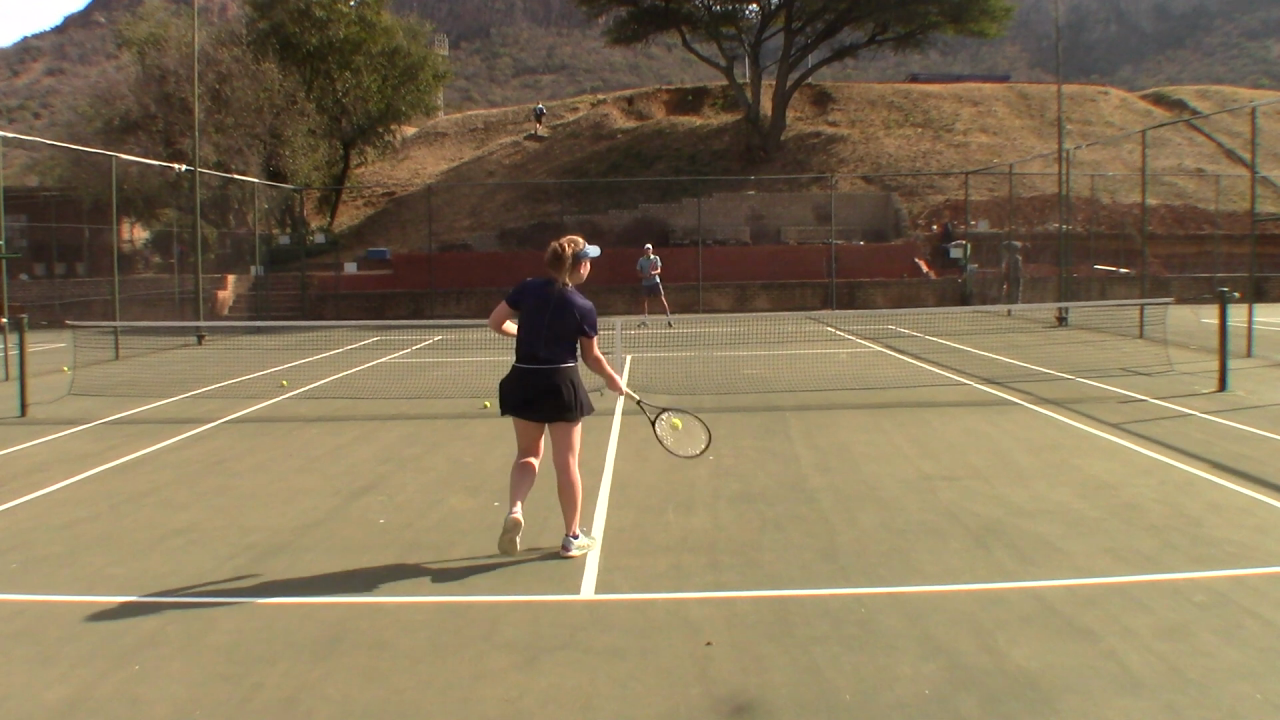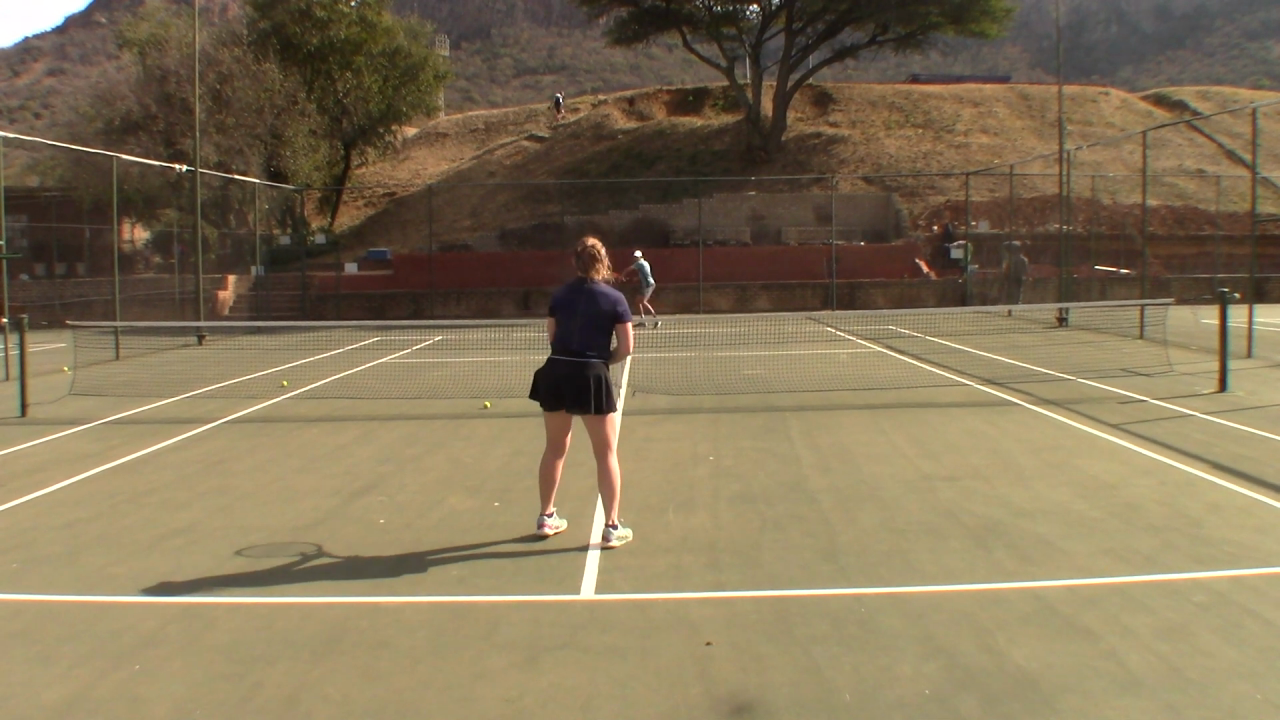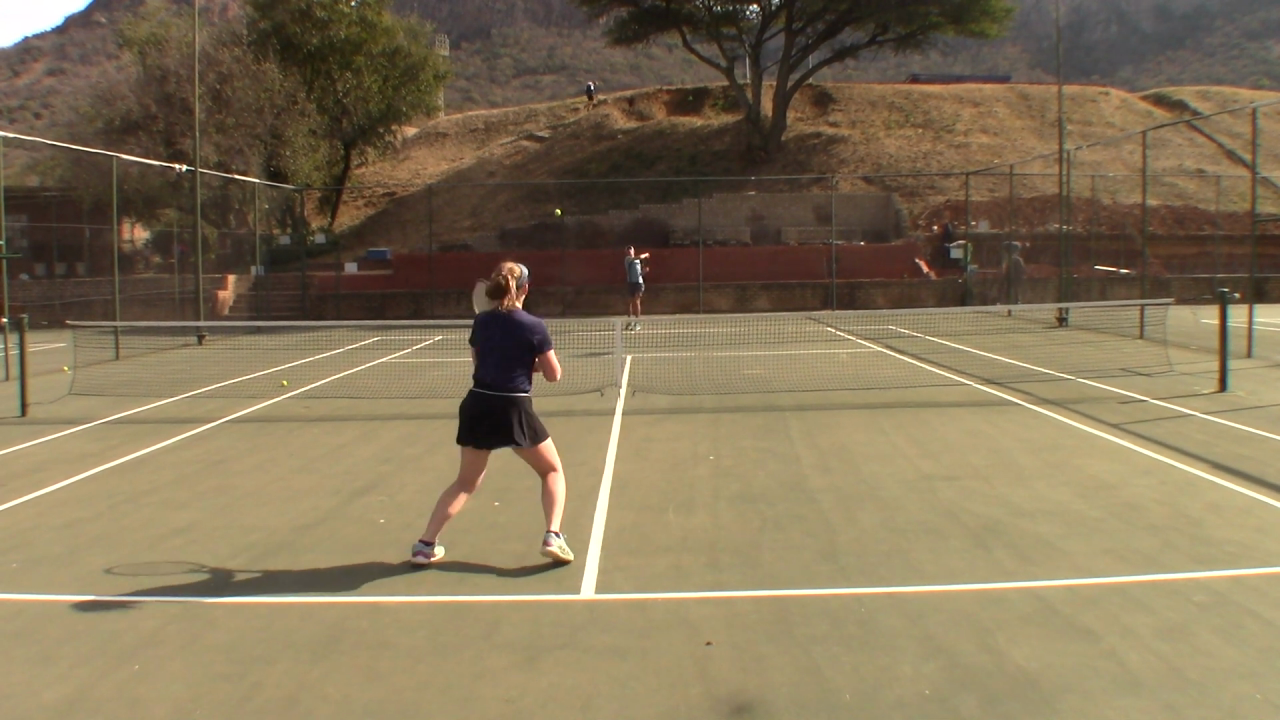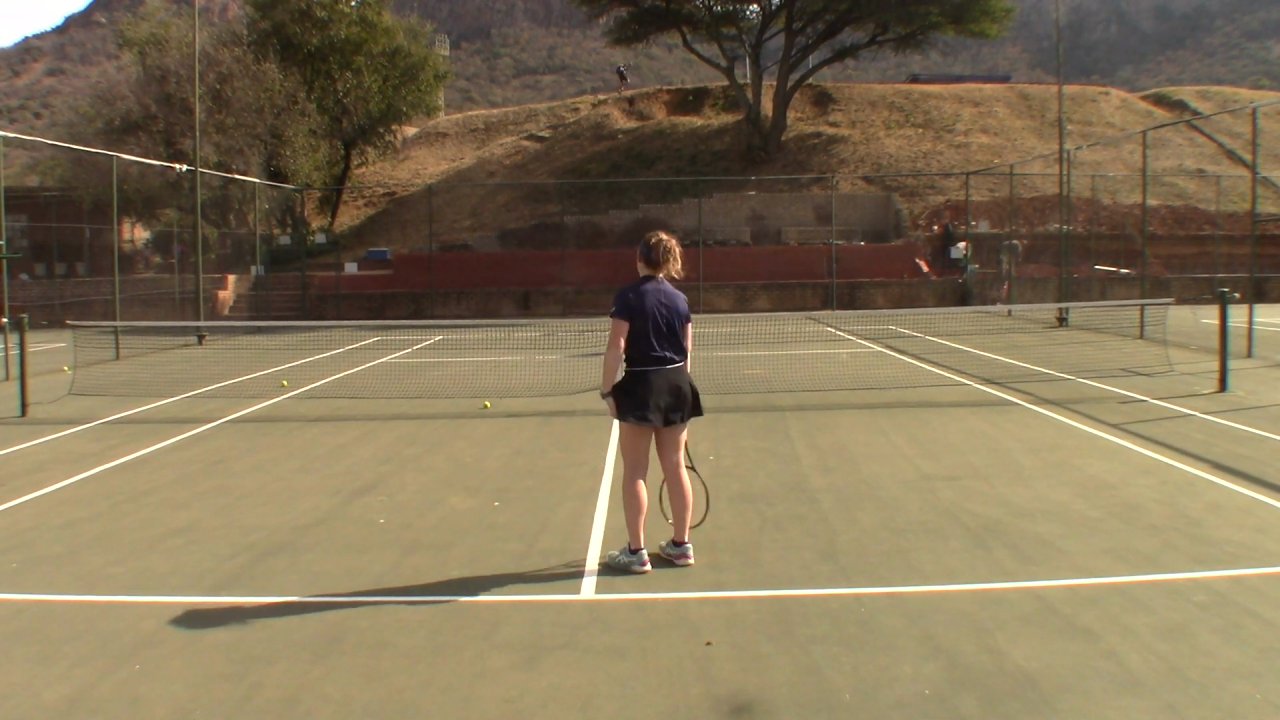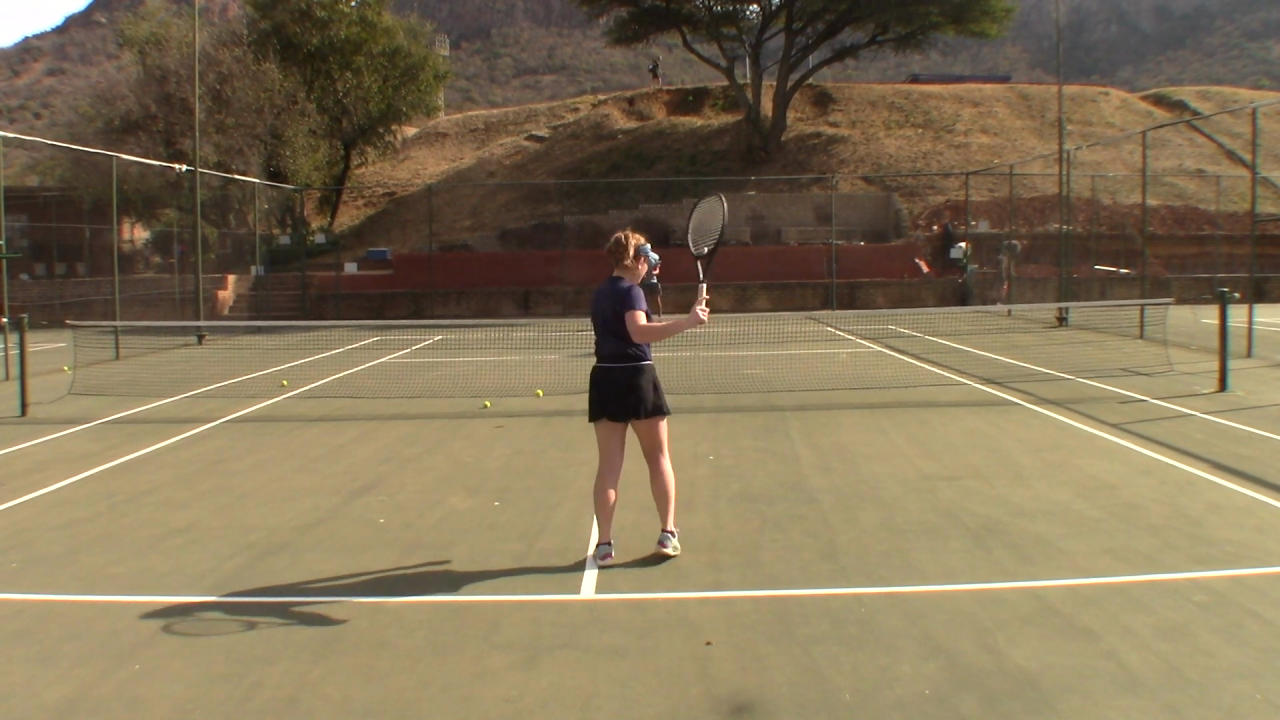
dt=1s
person 1, frame 1
left shoulder: (527, 288)
right shoulder: (583, 307)
left elbow: (495, 323)
right elbow: (591, 357)
right wrist: (613, 380)
left hip: (523, 380)
right hip: (561, 383)
left knee: (527, 455)
right knee: (567, 463)
left ankle: (515, 511)
right ankle: (572, 537)
person 1, frame 2
left shoulder: (561, 295)
right shoulder: (614, 298)
left elbow: (552, 338)
right elbow: (626, 348)
left hip: (556, 374)
right hip: (592, 378)
left knee: (554, 449)
right knee: (606, 454)
left ankle: (546, 517)
right ankle: (612, 528)
person 1, frame 3
left shoulder: (481, 322)
right shoulder: (534, 326)
right elbow: (554, 374)
left hip: (479, 407)
right hip: (515, 410)
left knee: (466, 482)
right knee: (553, 472)
left ankle: (426, 544)
right ankle: (553, 536)
person 1, frame 4
left shoulder: (628, 296)
right shoulder: (679, 299)
left elbow: (616, 347)
right elbow: (686, 351)
left wrist: (607, 391)
left hip: (640, 386)
right hip: (676, 384)
left knee: (635, 472)
right knee: (676, 467)
left ankle: (636, 552)
right ankle: (681, 544)
person 1, frame 5
left shoulder: (601, 293)
right shoulder: (630, 291)
right elbow: (639, 333)
right wrist: (686, 321)
left hip: (604, 380)
right hip: (638, 379)
left knee: (609, 466)
right knee: (659, 460)
left ankle: (604, 545)
right ankle: (668, 535)
